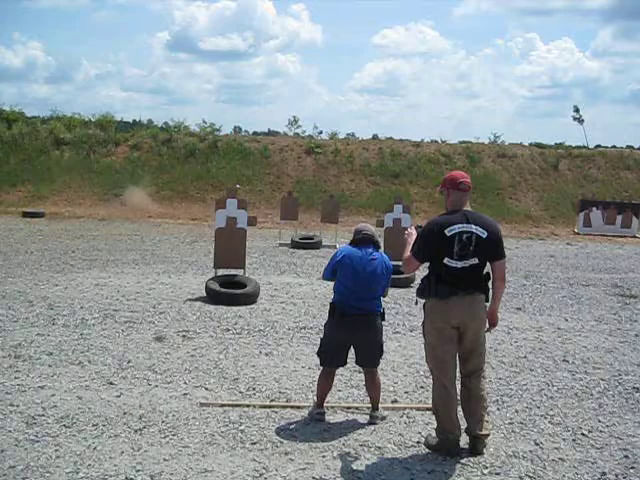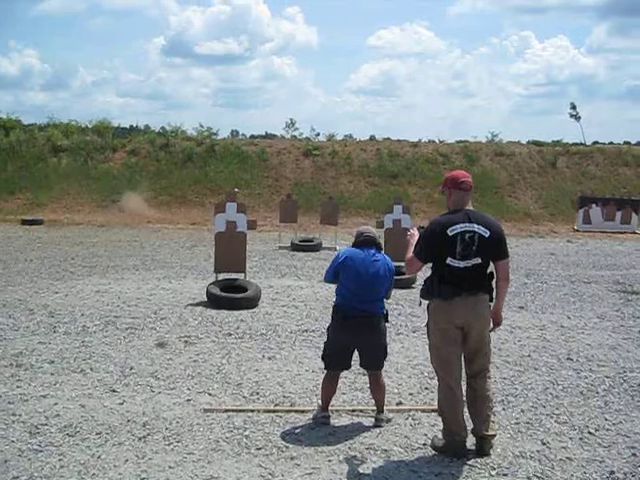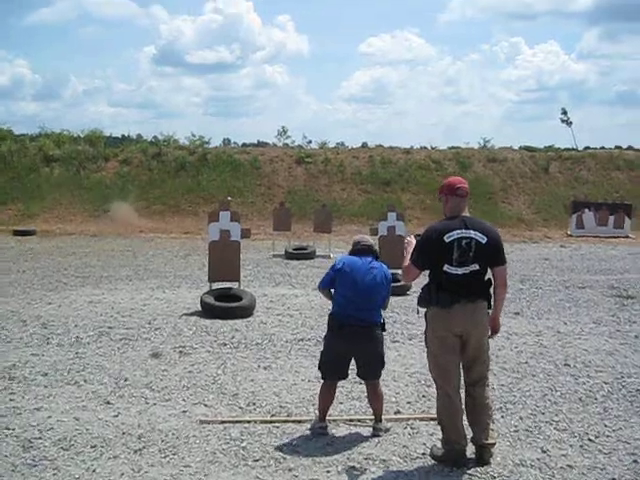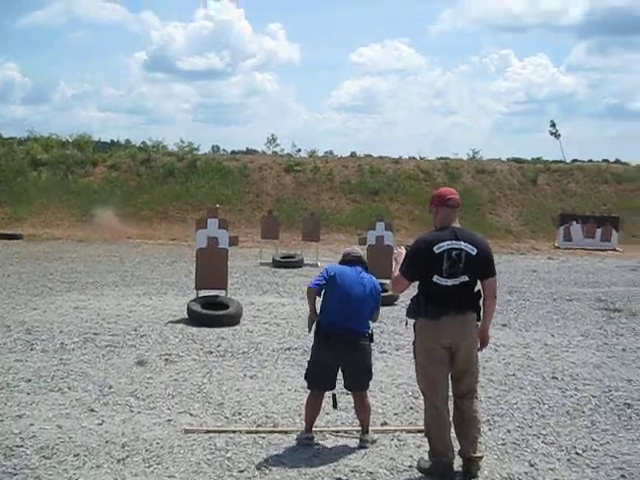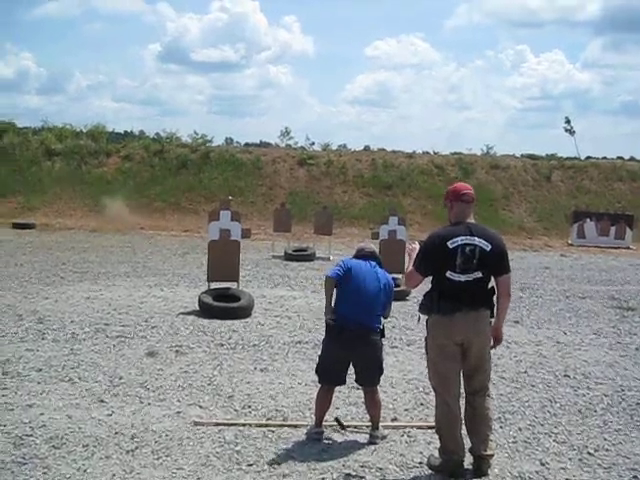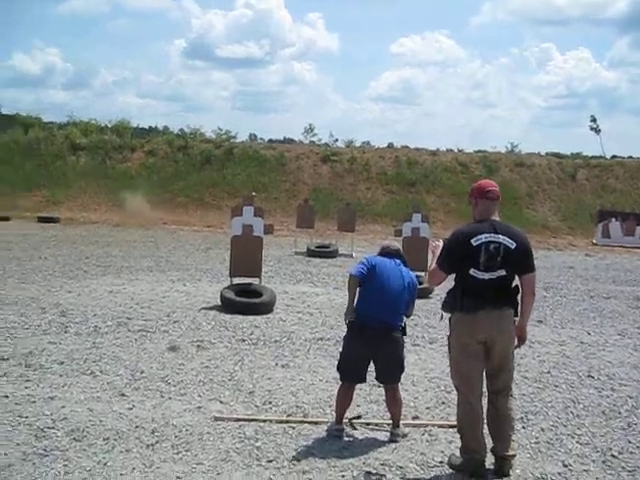
dt=0.1s
person 1, frame 1
left shoulder: (436, 225)
right shoulder: (489, 226)
left elbow: (409, 266)
right elbow: (500, 275)
left wrist: (410, 239)
right wrist: (494, 307)
left hip: (440, 306)
right hip: (474, 305)
left knee: (443, 375)
right knee: (474, 373)
left ankle: (448, 438)
right ankle: (478, 435)
person 1, frame 2
left shoulder: (438, 226)
right shoulder: (492, 226)
left elbow: (411, 268)
right elbow: (503, 275)
left wrist: (413, 240)
right wrist: (498, 307)
left hip: (444, 307)
right hip: (478, 306)
left knee: (448, 377)
right knee: (480, 374)
left ankle: (454, 440)
right ankle: (484, 436)
person 1, frame 3
left shoulder: (434, 232)
right shoulder: (488, 232)
left elbow: (408, 275)
right elbow: (501, 281)
left wrist: (410, 249)
right wrist: (496, 314)
left hip: (442, 314)
right hip: (476, 313)
left knee: (447, 384)
right knee: (478, 382)
left ankle: (454, 448)
right ankle: (484, 444)
person 1, frame 4
left shoulder: (424, 243)
right shoulder: (479, 244)
left elbow: (397, 286)
right elbow: (491, 293)
left wrist: (399, 259)
right wrist: (485, 326)
left hip: (431, 326)
right hip: (466, 325)
left knee: (435, 397)
right knee: (467, 394)
person 1, frame 5
left shoulder: (438, 238)
right shoulder: (493, 240)
left elbow: (411, 281)
right elbow: (504, 290)
left wrist: (413, 255)
right wrist: (498, 324)
left hip: (444, 322)
right hip: (479, 321)
left knee: (446, 394)
right knee: (479, 392)
right ankle: (482, 456)
person 1, frame 6
left shoulder: (462, 235)
right shoulder: (518, 238)
left elbow: (434, 279)
right elbow: (529, 289)
left wrist: (438, 252)
right wrist: (523, 323)
left hip: (467, 320)
right hip: (502, 320)
left knee: (469, 393)
right knee: (501, 391)
person 2, frame 1
left shoulder: (343, 253)
right shoulder: (385, 261)
left elbow: (327, 276)
right elbow: (384, 292)
left hip: (340, 318)
right hip: (370, 321)
left knee: (329, 367)
right knee: (371, 370)
left ankle: (319, 408)
right ankle: (375, 411)
person 2, frame 2
left shoulder: (345, 255)
right shoulder: (387, 262)
left elbow: (328, 278)
right elbow: (387, 294)
left hip: (343, 321)
right hip: (374, 323)
left knee: (333, 370)
right knee: (375, 372)
left ankle: (323, 412)
right ankle: (380, 414)
person 2, frame 3
left shoulder: (343, 262)
right shoulder: (384, 271)
left elbow: (323, 286)
right elbow: (384, 305)
left hip: (339, 329)
right hip: (370, 332)
left knee: (330, 380)
right knee: (373, 381)
left ankle: (321, 422)
right ankle: (378, 423)
person 2, frame 4
left shoulder: (333, 271)
right shoulder: (373, 283)
left elbow: (313, 288)
right elbow: (374, 317)
left wrist: (313, 312)
left hip: (327, 339)
right hip: (358, 342)
left knee: (317, 390)
right knee: (360, 393)
left ankle: (307, 432)
right ankle: (365, 435)
person 2, frame 5
left shoulder: (349, 264)
right shoulder: (386, 278)
left elbow: (330, 278)
right elbow: (386, 313)
left wrist: (328, 307)
left hip: (339, 334)
right hip: (369, 337)
left knee: (327, 384)
right knee: (370, 387)
left ankle: (317, 427)
right ankle: (375, 431)
person 2, frame 6
left shoulder: (373, 261)
right shoulder: (410, 277)
left elbow: (354, 276)
right elbow: (409, 312)
left wrist: (350, 306)
left hip: (361, 331)
right hip: (391, 335)
left knee: (348, 382)
right knee: (391, 385)
left ankle: (338, 424)
right ankle: (396, 429)
